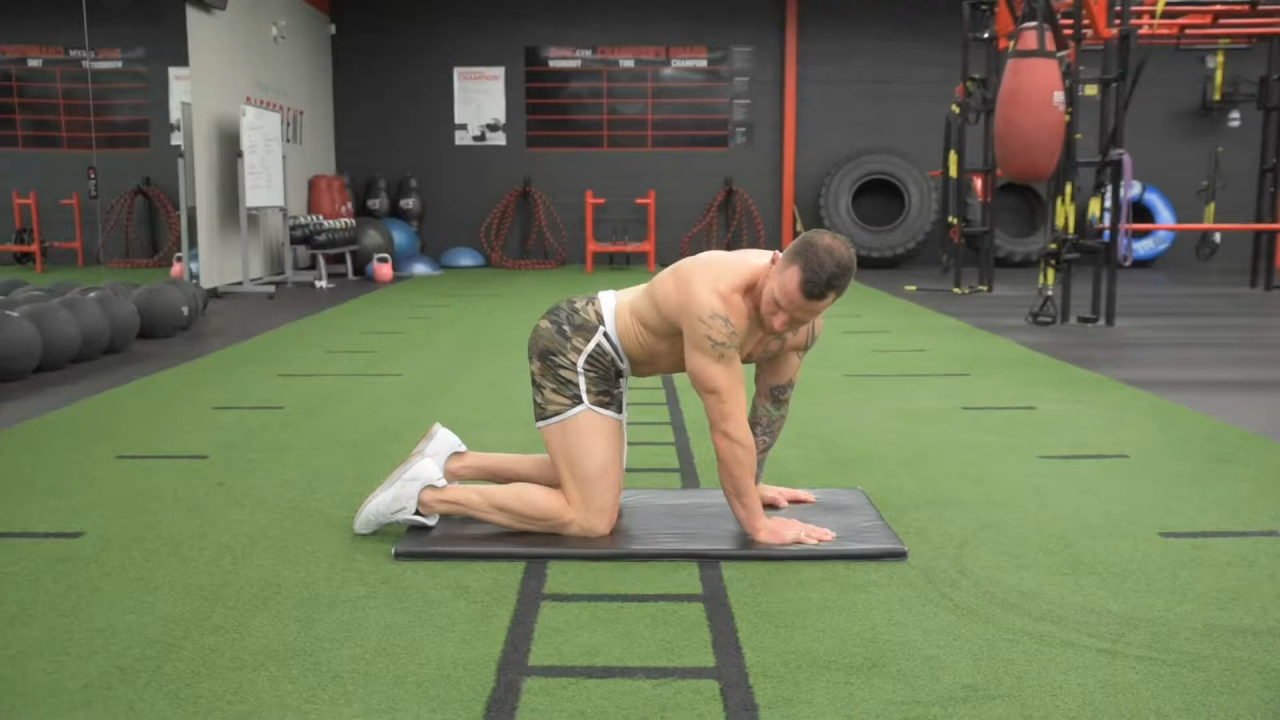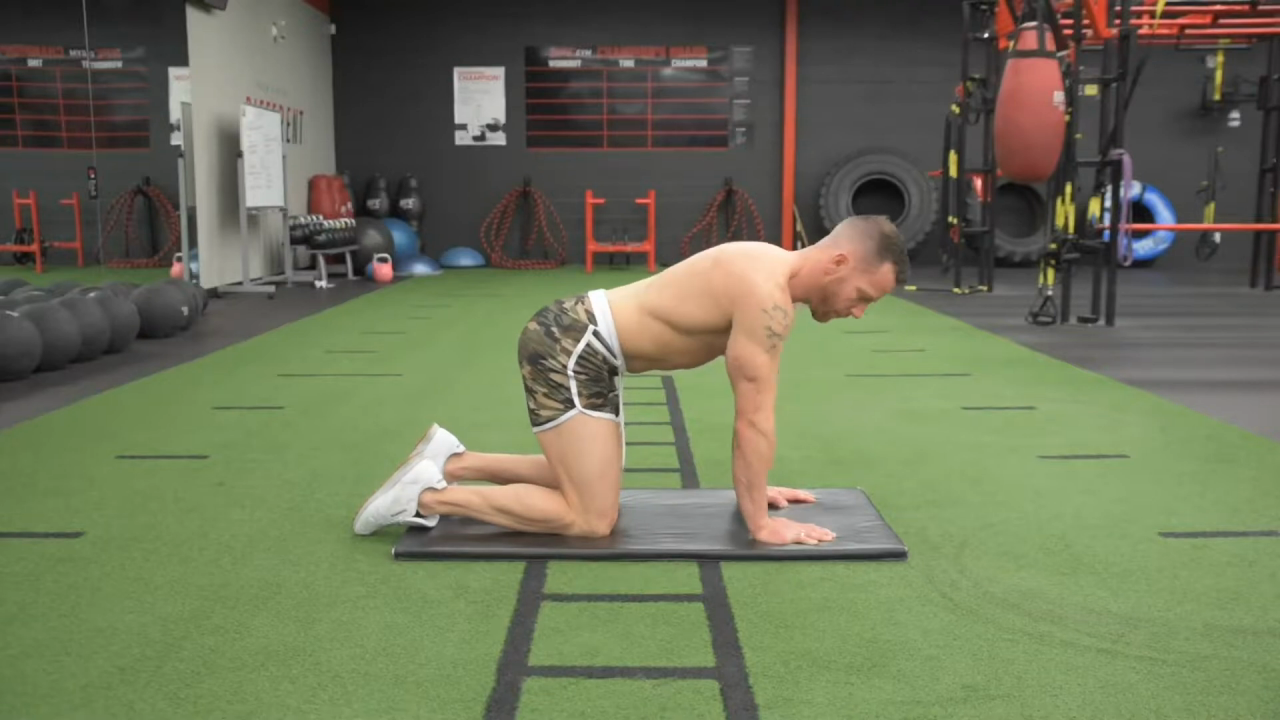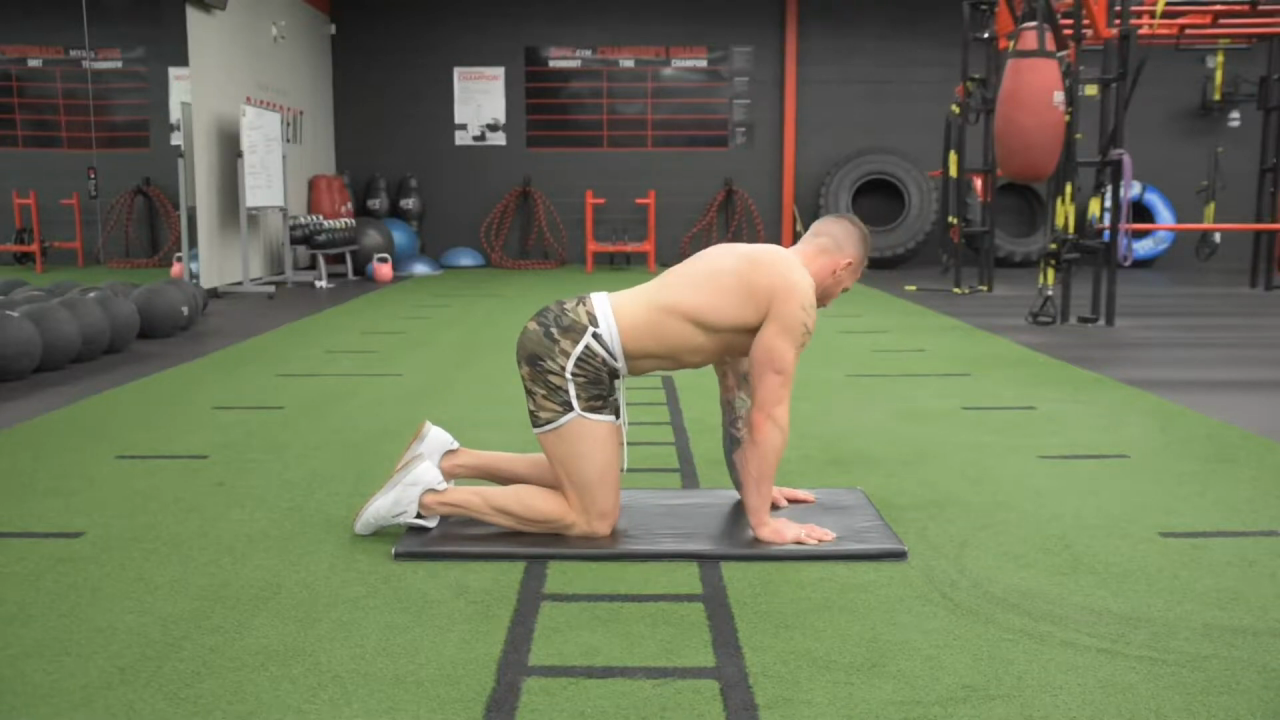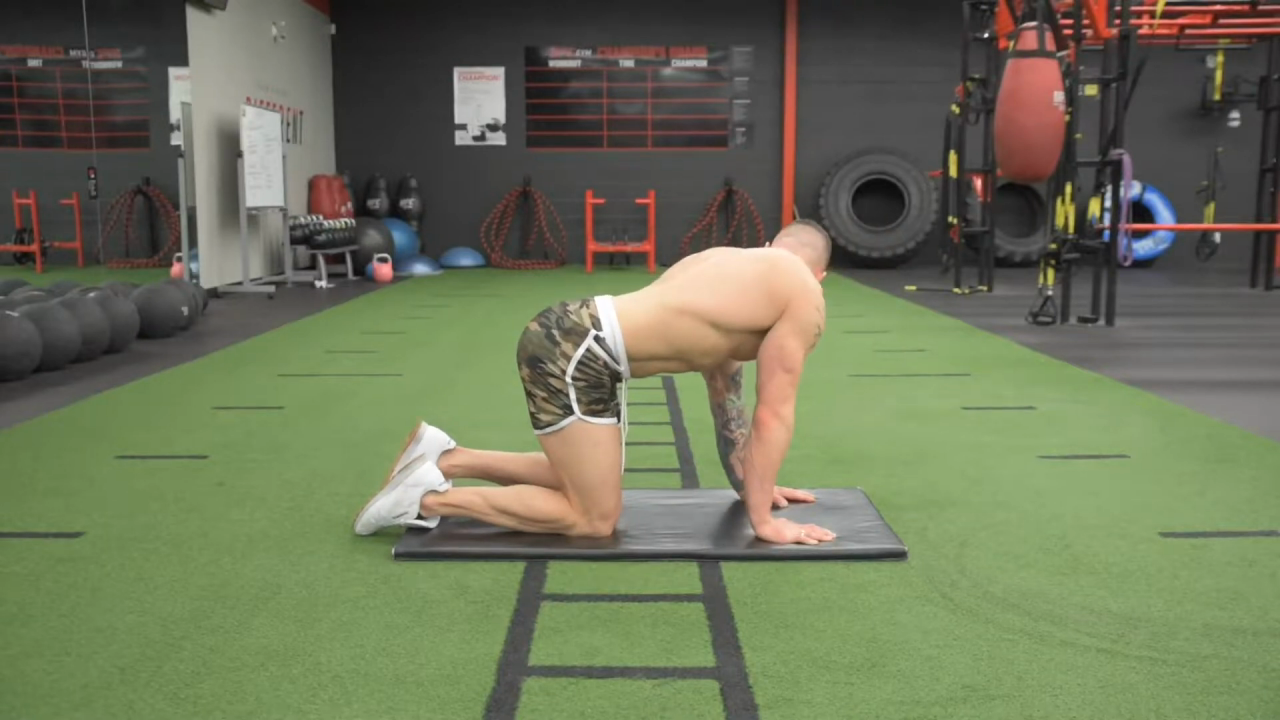
dt=0.5s
person 1, frame 1
left shoulder: (801, 317)
right shoulder: (717, 301)
left elbow: (771, 405)
right elbow: (729, 428)
left wrist: (751, 484)
right wrist: (757, 522)
left hip: (598, 354)
right hip: (573, 347)
left knee: (589, 481)
right knee: (592, 517)
left ankle: (453, 461)
right ankle: (425, 494)
person 1, frame 2
left shoulder: (780, 283)
right shoulder: (767, 294)
left elbow: (761, 400)
right elbow: (754, 419)
left wrist: (754, 485)
right wrist: (759, 522)
left hip: (581, 345)
right hip: (565, 348)
left knee: (587, 479)
right knee: (593, 519)
left ankle: (452, 463)
right ankle: (428, 495)
person 1, frame 3
left shoulder: (756, 268)
right shoulder: (794, 292)
left elbow: (736, 392)
right elbow: (768, 416)
left wrist: (751, 486)
right wrist: (762, 520)
left hip: (572, 339)
right hip: (570, 353)
left knee: (584, 479)
right knee: (594, 518)
left ankle: (447, 459)
right ankle: (427, 496)
person 1, frame 4
left shoulder: (738, 264)
right shoulder: (804, 297)
left elbow: (725, 394)
right elbow: (774, 414)
left wrist: (750, 484)
right wrist: (763, 518)
left hip: (569, 335)
right hip: (574, 356)
left knee: (582, 478)
right knee: (594, 520)
left ankle: (444, 458)
right ankle: (428, 496)
